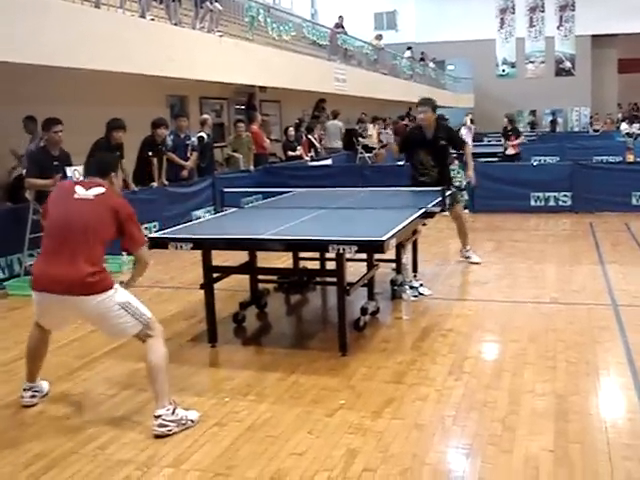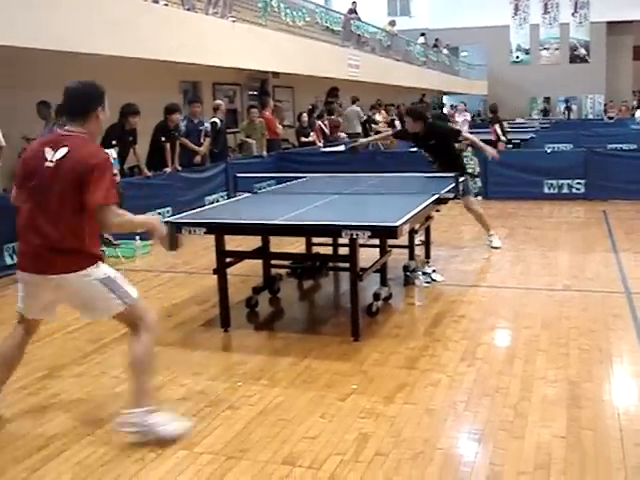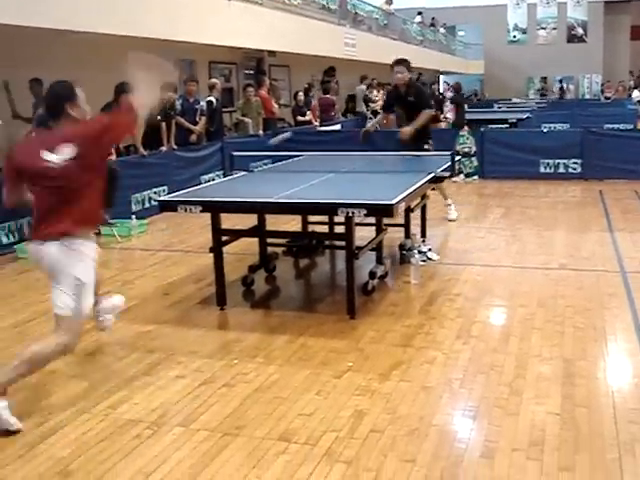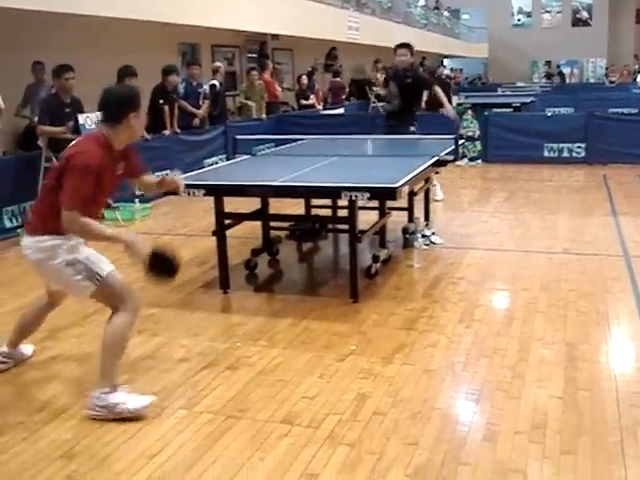
dt=0.7s
person 1, frame 1
left shoulder: (61, 190)
right shoulder: (118, 204)
right elbow: (143, 259)
right wrist: (130, 281)
left hip: (44, 283)
right hip: (90, 287)
left knee: (41, 326)
right knee: (154, 334)
left ankle: (31, 388)
right ankle: (166, 414)
person 1, frame 2
left shoulder: (36, 149)
right shoulder: (94, 157)
right elbow: (107, 218)
right wrist: (150, 223)
left hip: (33, 262)
right hip: (77, 265)
right knee: (144, 322)
right ankle: (143, 415)
person 1, frame 3
right shoulder: (92, 133)
right elbow: (132, 113)
left hip: (44, 242)
right hip: (70, 246)
left knee: (90, 257)
right knee: (65, 338)
left ankle: (98, 306)
person 1, frame 4
left shoulder: (119, 149)
right shoulder: (89, 157)
left elbow: (139, 181)
right elbow: (70, 220)
left wrist: (163, 182)
right wrist: (125, 239)
left hip: (44, 239)
right hip: (54, 241)
left knee: (54, 296)
right knee: (127, 303)
right ankle: (106, 393)
person 2, frame 1
left shoulder: (446, 131)
right shoulder: (411, 134)
left elbow: (465, 147)
right elbow: (397, 153)
left wrist: (470, 168)
left hip: (443, 182)
right hip: (420, 184)
left knee: (458, 215)
left ankle: (466, 250)
person 2, frame 2
left shoulder: (438, 129)
right shoulder: (409, 132)
left elbow: (463, 135)
right elbow: (391, 135)
left wrist: (485, 147)
right wrist: (367, 140)
left hip: (455, 169)
right hip: (439, 171)
left knee: (469, 203)
left ankle: (491, 234)
person 2, frame 3
left shoulder: (417, 90)
right shoulder: (392, 93)
left elbow: (429, 111)
right elbow: (386, 113)
left wrist: (411, 128)
right wrist: (373, 124)
left hip: (421, 138)
right hip: (405, 138)
left ankle: (448, 203)
person 2, frame 4
left shoulder: (416, 75)
right shoulder: (392, 73)
left elbow: (435, 88)
left wrist: (447, 105)
left hip: (406, 120)
right hip: (392, 119)
left ankle: (434, 185)
